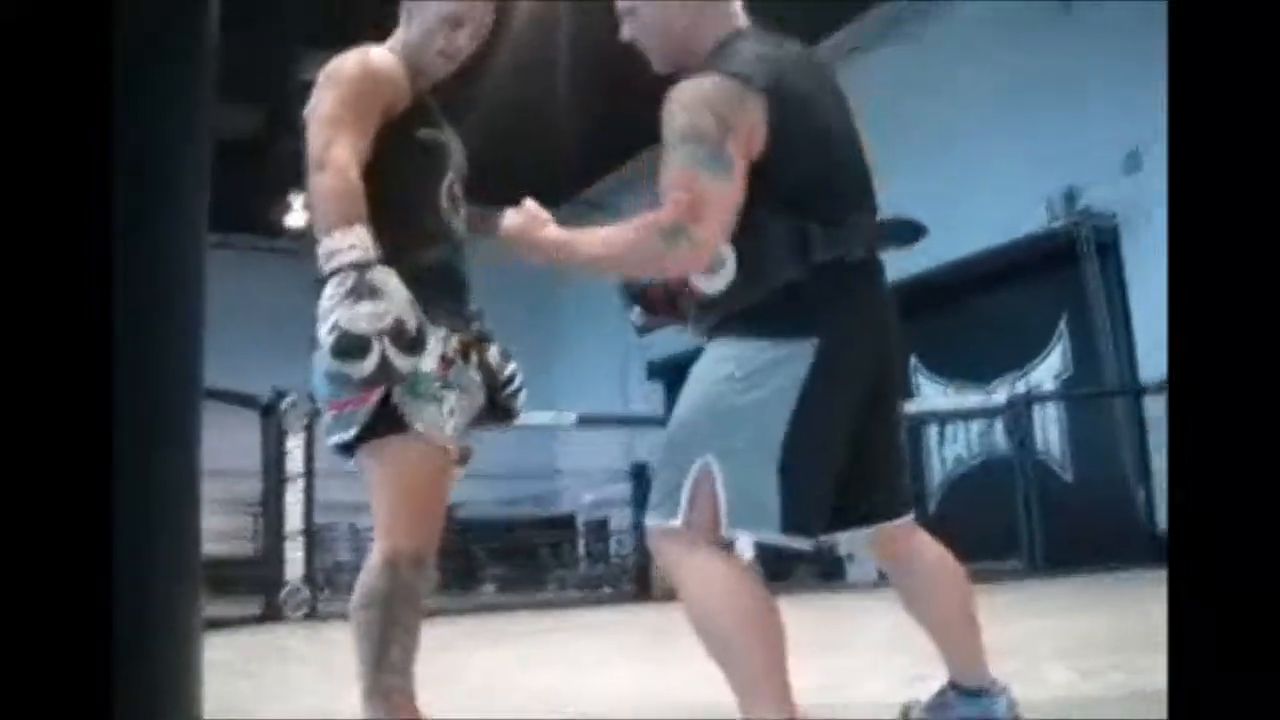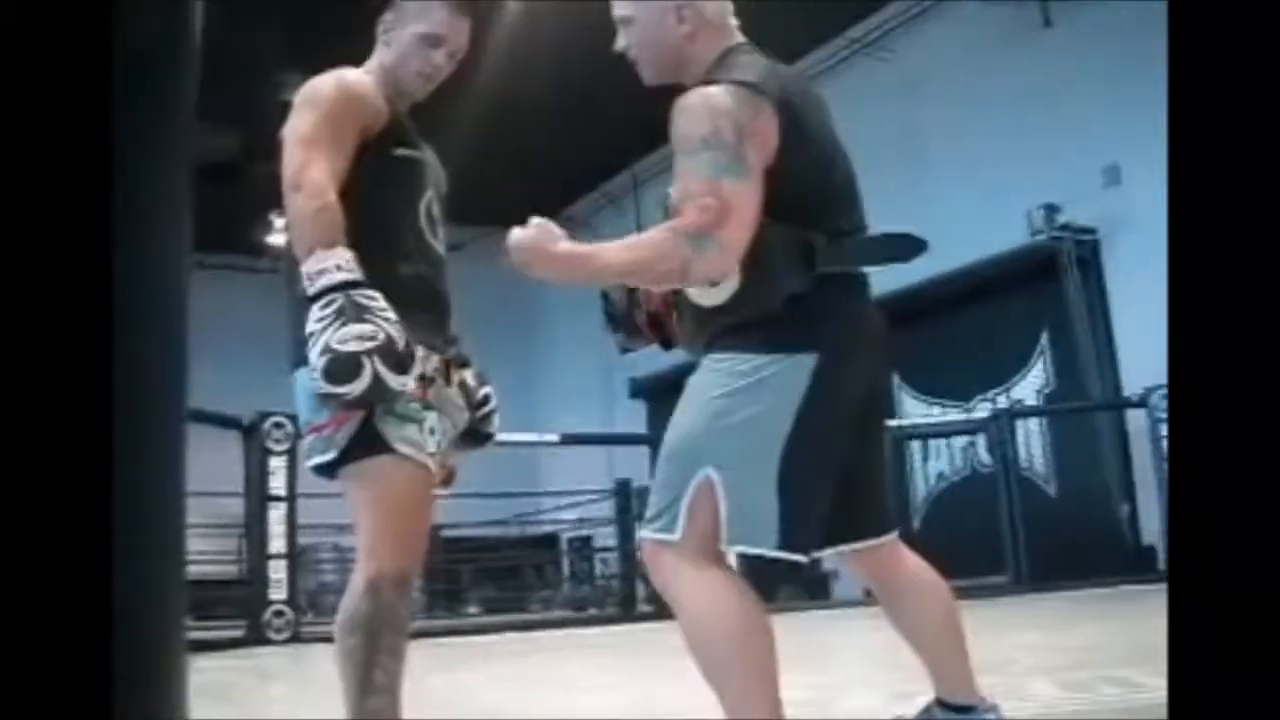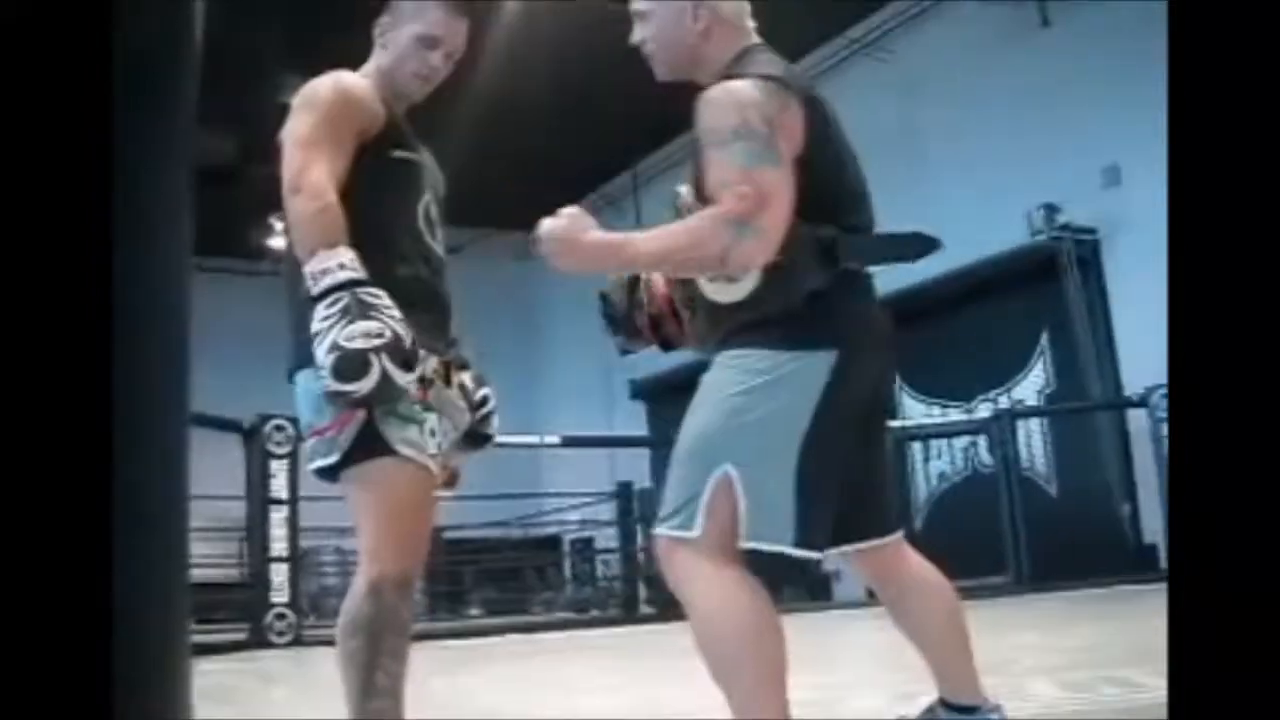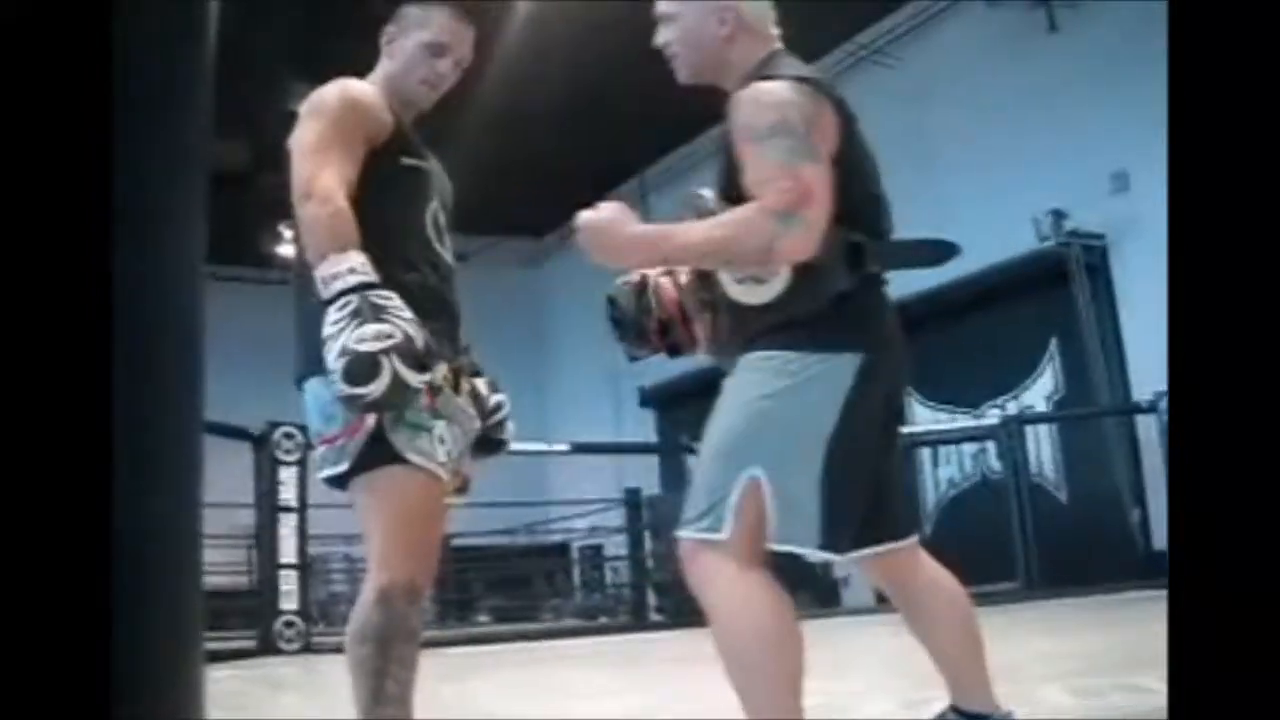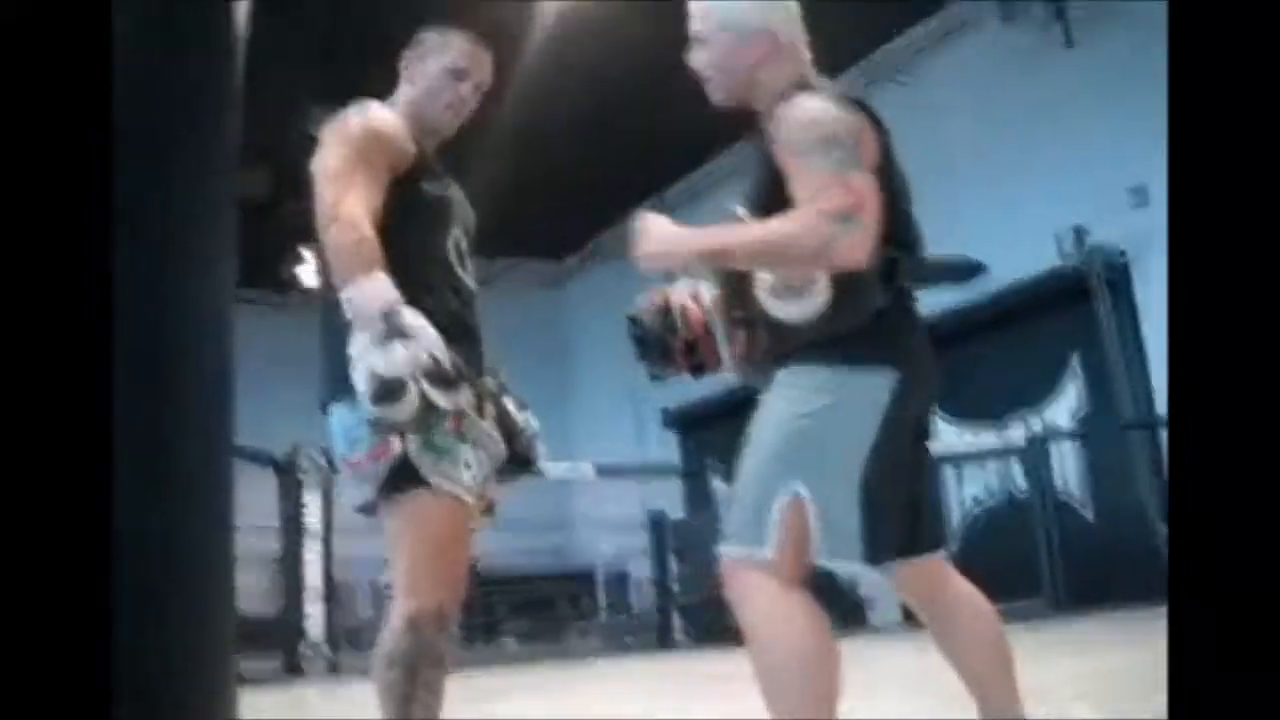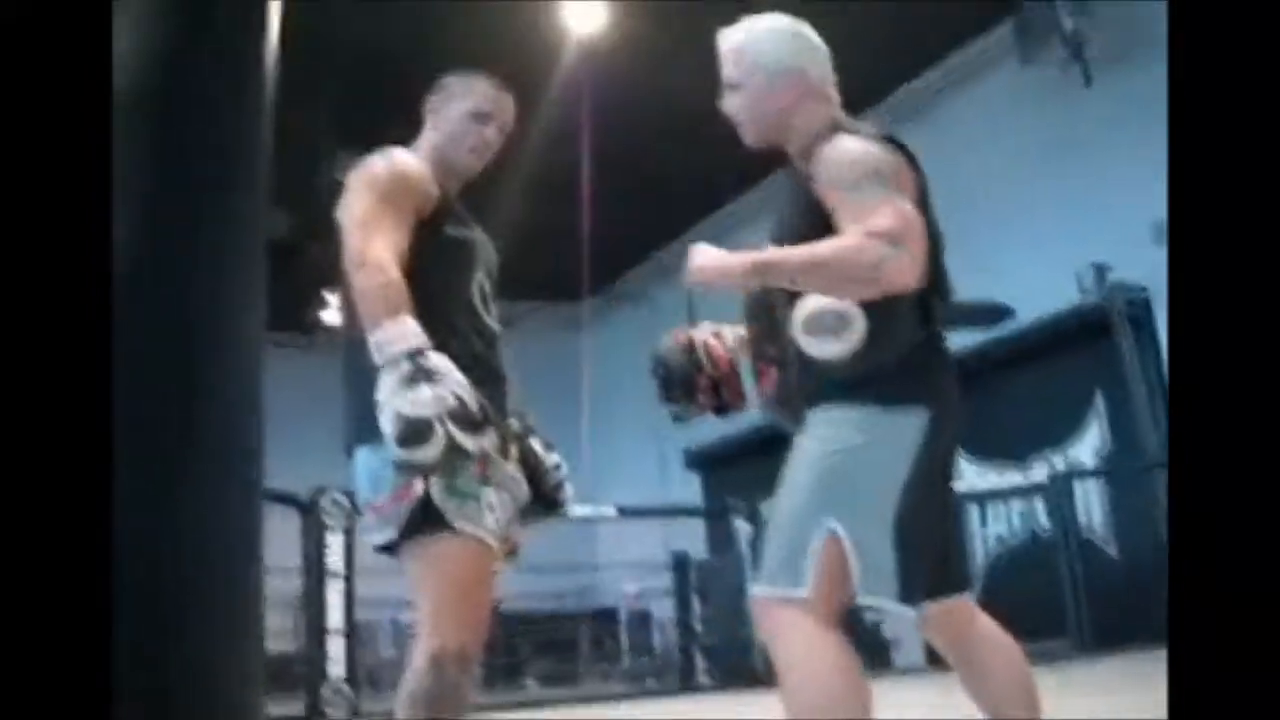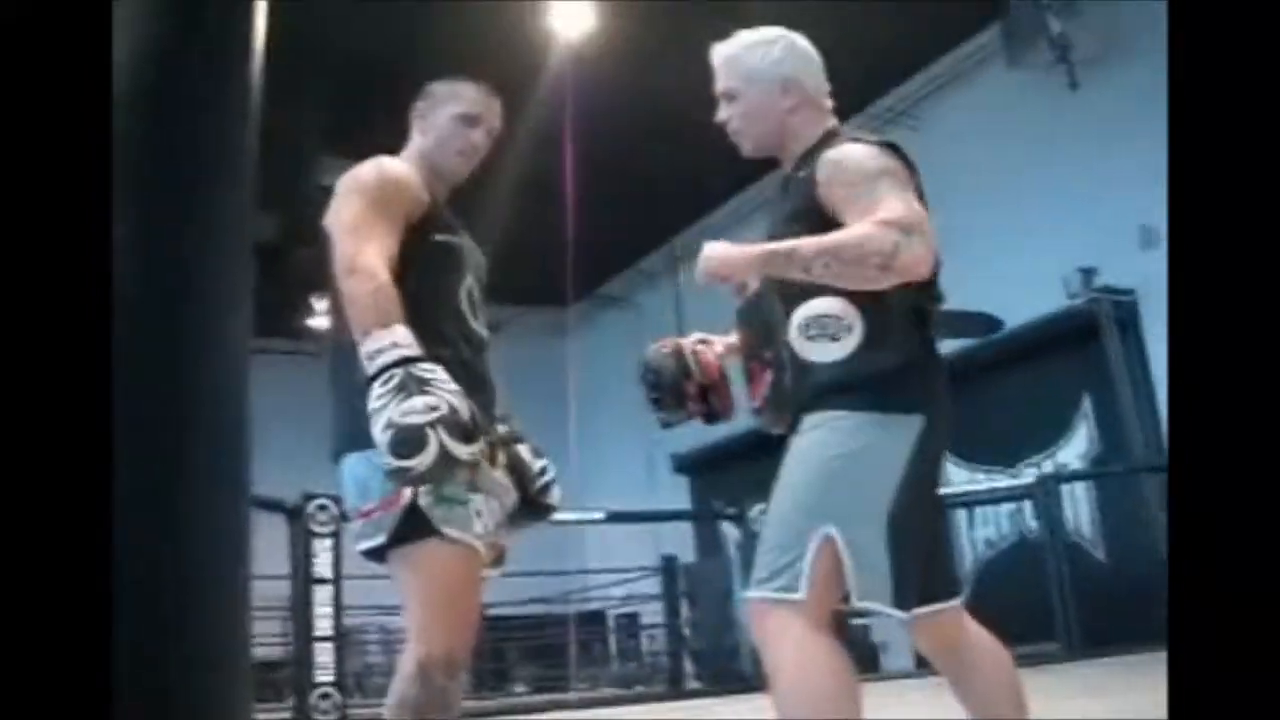
dt=0.1s
person 1, frame 1
left shoulder: (708, 94)
right shoulder: (798, 69)
left elbow: (685, 239)
left wrist: (552, 242)
left hip: (783, 333)
right hip: (853, 320)
left knee: (685, 535)
right knee: (886, 525)
person 1, frame 2
left shoulder: (714, 105)
right shoulder: (776, 87)
left elbow: (709, 242)
left wrist: (566, 259)
right wrist: (677, 284)
left hip: (777, 348)
right hip: (838, 336)
left knee: (679, 546)
right knee: (870, 542)
person 1, frame 3
left shoulder: (739, 99)
right shoulder: (769, 93)
left elbow: (747, 234)
left wrist: (602, 250)
right wrist: (677, 281)
left hip: (789, 345)
right hip: (828, 339)
left knee: (692, 547)
right knee: (875, 546)
person 1, frame 4
left shoulder: (771, 100)
right shoulder: (787, 98)
left elbow: (787, 230)
left wrist: (642, 243)
right wrist: (695, 283)
left hip: (812, 347)
right hip: (842, 344)
left knee: (717, 549)
right knee: (891, 552)
person 1, frame 5
left shoulder: (811, 118)
right shoulder: (802, 125)
left elbow: (838, 235)
left wrist: (689, 248)
right wrist: (721, 300)
left hip: (846, 369)
right hip: (848, 366)
left knee: (758, 571)
right knee: (919, 570)
person 1, frame 6
left shoulder: (851, 158)
right shoulder: (824, 168)
left elbow: (892, 259)
left wrist: (741, 268)
right wrist: (745, 339)
left hip: (875, 405)
right hip: (881, 407)
left knee: (791, 604)
right knee: (946, 609)
person 1, frame 7
left shoulder: (849, 163)
right shoulder: (805, 182)
left elbow: (905, 249)
left wrist: (754, 257)
right wrist: (736, 346)
left hip: (869, 411)
right hip: (849, 413)
left knee: (783, 609)
right knee: (935, 617)
person 2, frame 1
left shoulder: (430, 118)
right shoulder: (367, 73)
right elbow: (331, 167)
left wrist: (473, 336)
right wrist: (353, 276)
left hip: (430, 336)
right hip: (382, 331)
left knee: (416, 540)
right knee: (407, 537)
person 2, frame 2
left shoulder: (409, 143)
right shoulder: (343, 93)
right elbow: (307, 188)
left wrist: (452, 364)
right wrist: (336, 298)
left hip: (410, 355)
right hip: (361, 346)
left knee: (398, 561)
right knee: (388, 561)
person 2, frame 3
left shoulder: (409, 147)
right shoulder: (340, 96)
right elbow: (308, 190)
left wrist: (453, 364)
right wrist: (344, 297)
left hip: (413, 357)
right hip: (362, 352)
left knee: (400, 564)
right knee: (390, 562)
person 2, frame 4
left shoulder: (418, 156)
right shoulder: (347, 103)
right elbow: (318, 197)
left wrist: (463, 371)
right wrist: (356, 300)
left hip: (424, 364)
right hip: (373, 355)
left knee: (410, 574)
right knee: (400, 572)
person 2, frame 5
left shoulder: (438, 181)
right shoulder: (370, 132)
right elbow: (345, 222)
left wrist: (487, 392)
right wrist: (384, 323)
left hip: (443, 390)
right hip: (392, 384)
left knee: (436, 594)
right knee: (429, 594)
person 2, frame 6
left shoulder: (460, 224)
right shoulder: (394, 176)
right elbow: (370, 267)
left wrist: (515, 437)
right wrist: (411, 366)
left hip: (469, 433)
right hip: (420, 421)
left knee: (460, 635)
right knee: (452, 635)
person 2, frame 7
left shoulder: (448, 230)
right shoulder: (382, 182)
right elbow: (362, 274)
left wrist: (502, 440)
right wrist: (400, 374)
left hip: (456, 440)
right hip: (407, 432)
left knee: (448, 644)
right knee: (440, 643)
